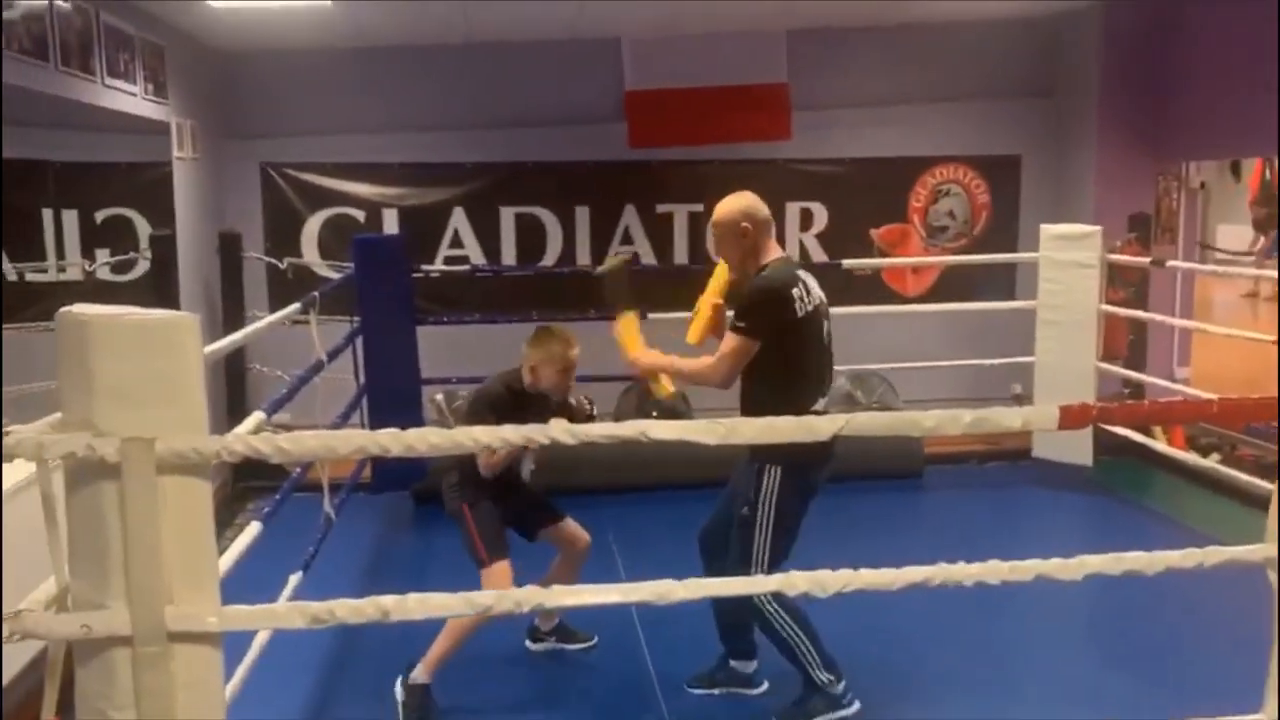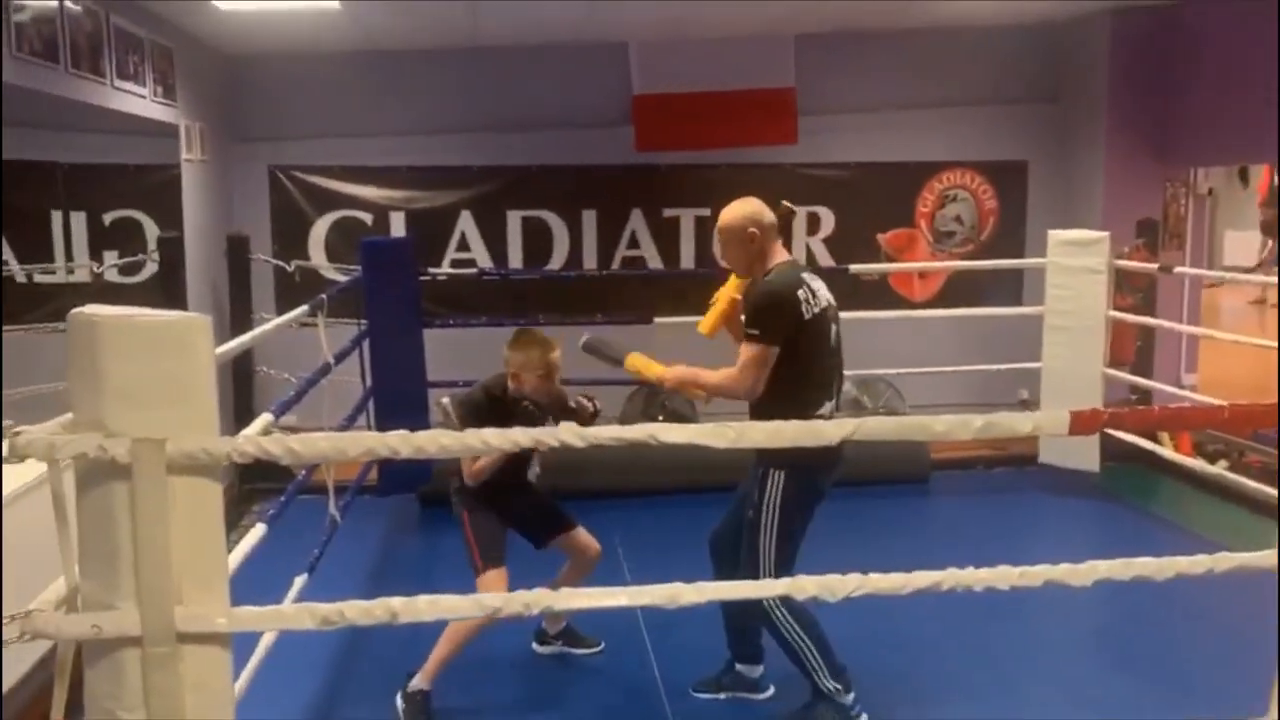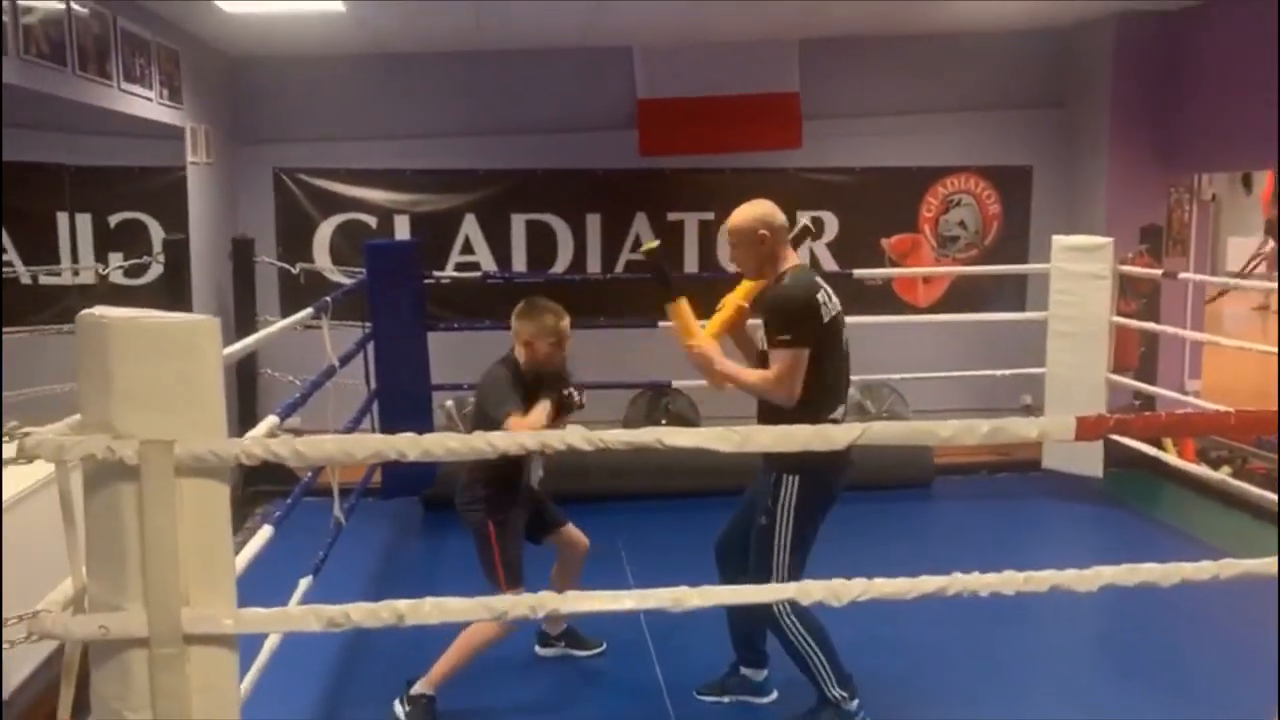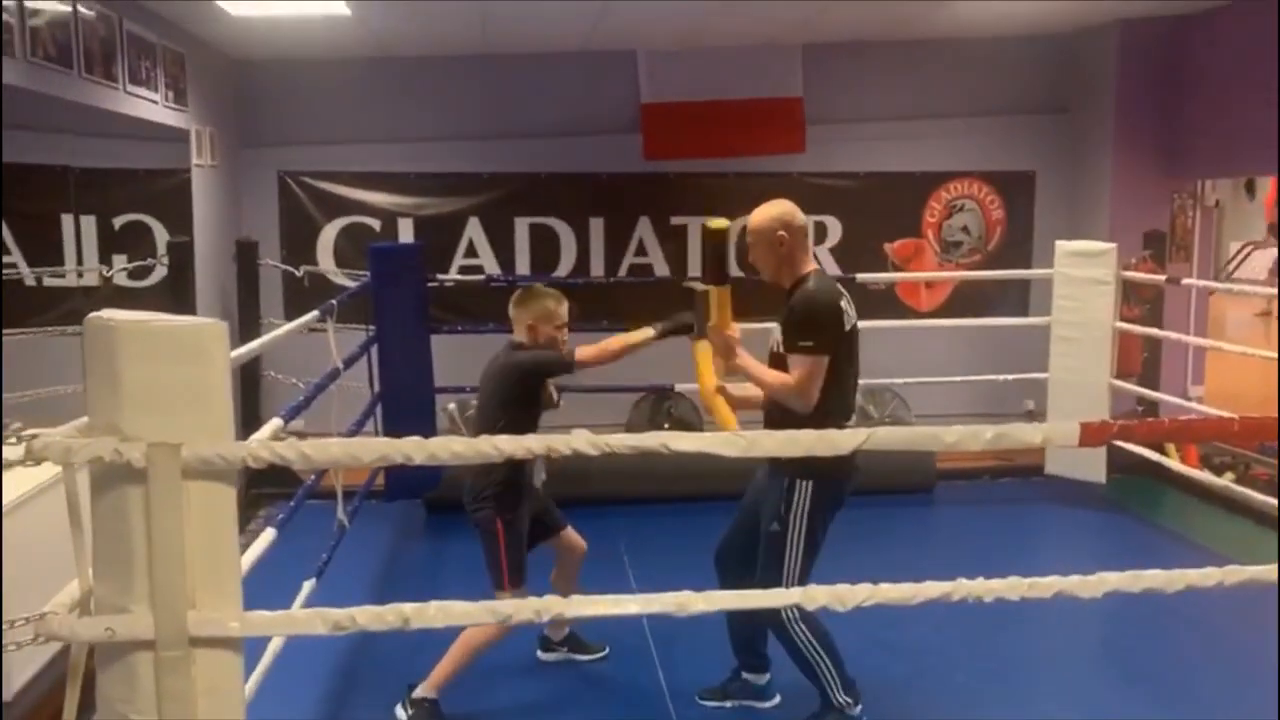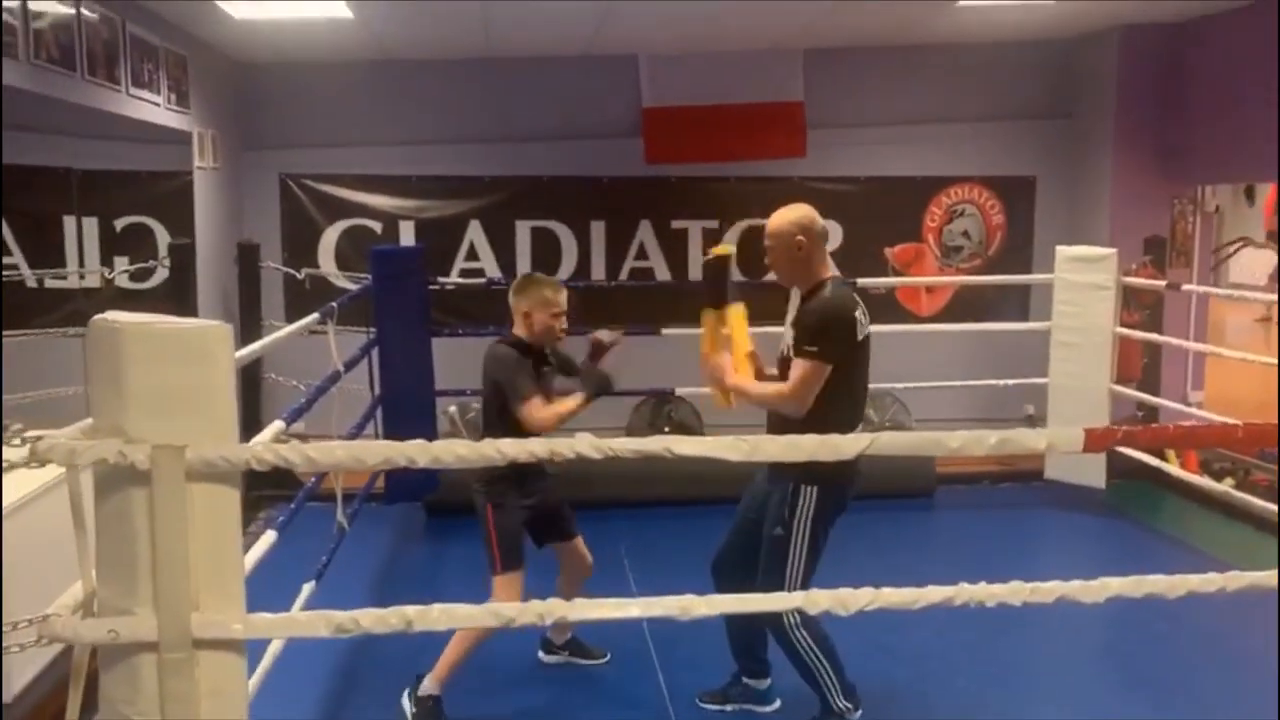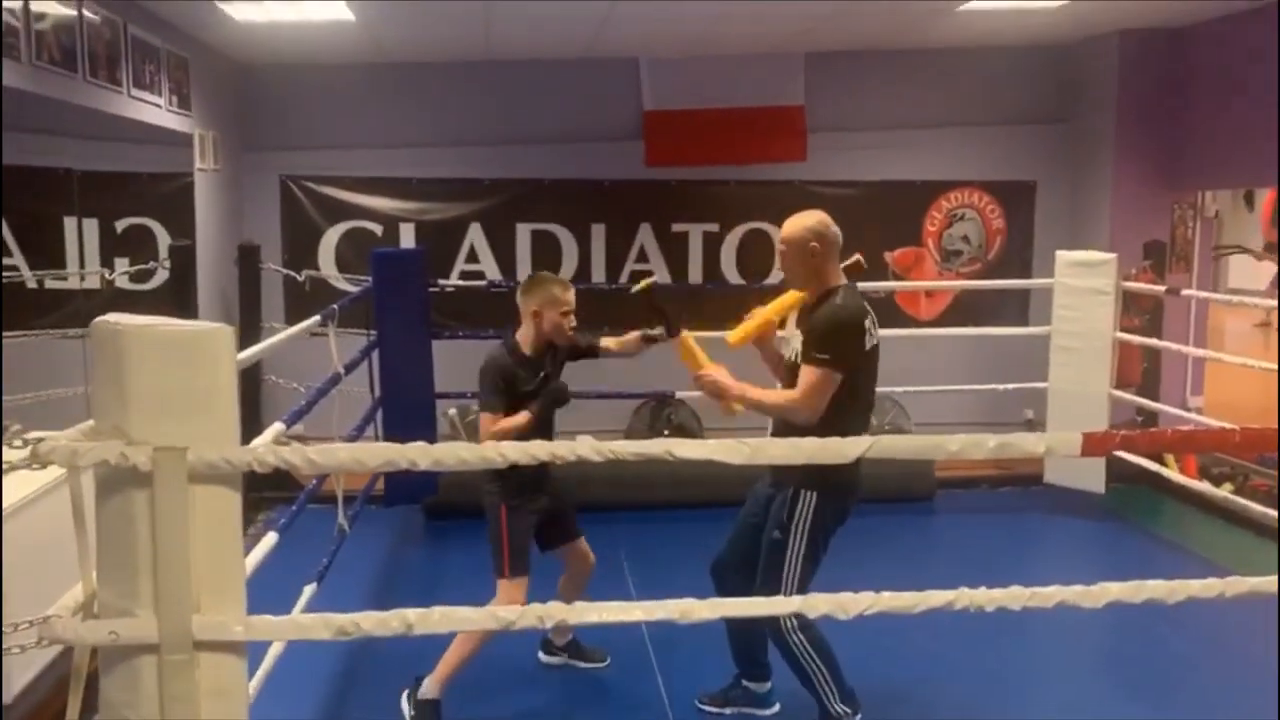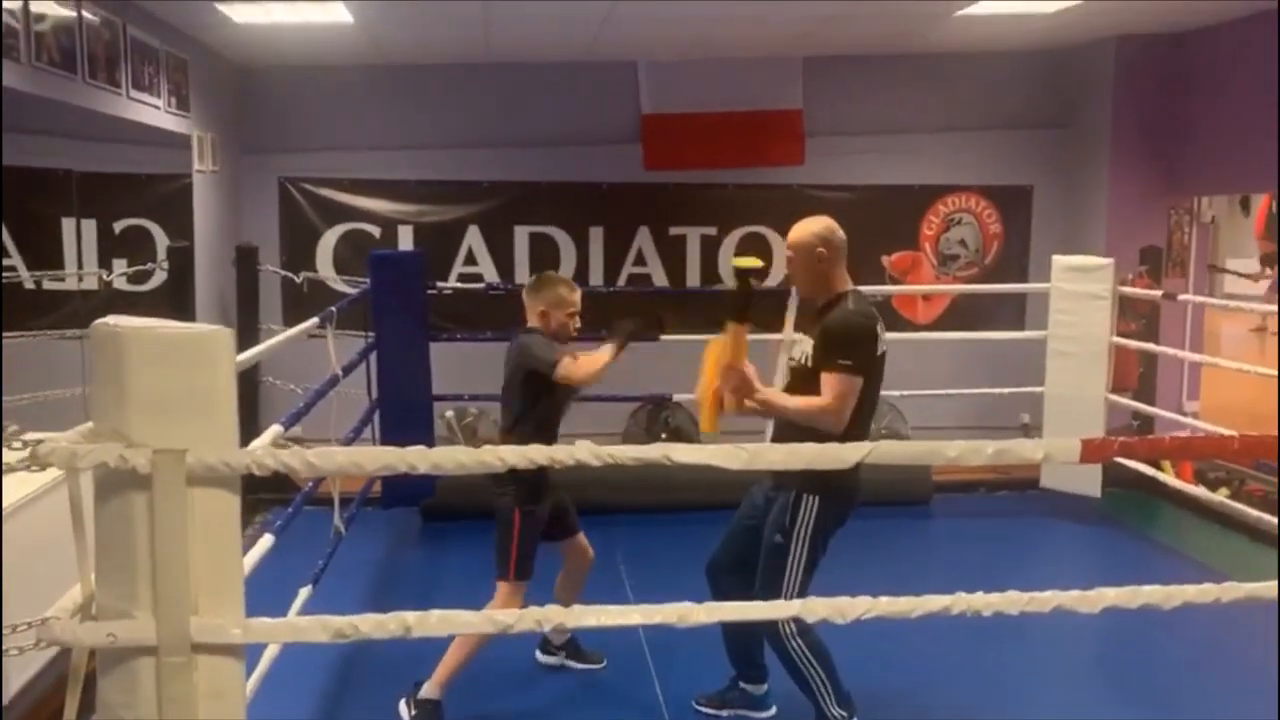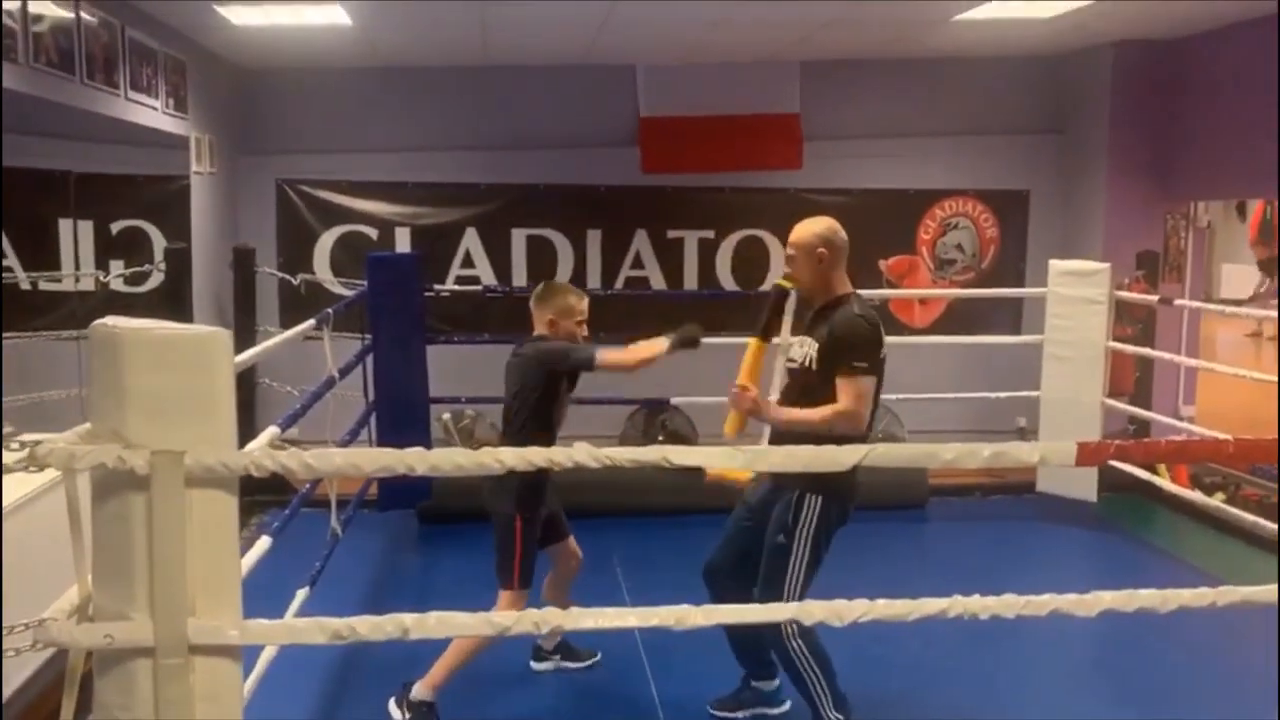
dt=0.1s
person 1, frame 1
left shoulder: (765, 288)
right shoulder: (797, 280)
left elbow: (720, 373)
left wrist: (659, 362)
right wrist: (729, 333)
left hip: (786, 453)
right hip: (786, 443)
left knee: (755, 578)
right knee: (717, 546)
right ankle: (740, 665)
person 1, frame 2
left shoulder: (772, 292)
right shoulder: (804, 282)
left elbow: (745, 383)
left wrist: (685, 377)
right wrist: (741, 332)
left hip: (794, 456)
right hip: (796, 448)
left knee: (765, 584)
right knee: (728, 548)
right ankle: (747, 668)
person 1, frame 3
left shoulder: (790, 297)
right shoulder: (804, 289)
left elbow: (785, 390)
left wrist: (719, 365)
right wrist: (741, 343)
left hip: (805, 463)
right hip: (788, 458)
left knee: (773, 591)
right knee: (733, 555)
right ankle: (751, 673)
person 1, frame 4
left shoulder: (812, 302)
right shoulder: (813, 294)
left elbow: (802, 396)
left wrist: (741, 361)
right wrist: (739, 396)
left hip: (811, 471)
right hip: (790, 464)
right knee: (734, 560)
right ankle: (754, 677)
person 1, frame 5
left shoulder: (829, 309)
right shoulder: (814, 302)
left elbow: (794, 400)
left wrist: (731, 380)
right wrist: (748, 374)
left hip: (814, 477)
right hip: (786, 470)
left knee: (782, 603)
right knee: (730, 567)
person 1, frame 6
left shoulder: (840, 316)
right shoulder: (823, 309)
left elbow: (805, 407)
left wrist: (733, 388)
right wrist: (766, 351)
left hip: (817, 483)
right hip: (789, 475)
left knee: (780, 607)
right knee: (731, 571)
person 1, frame 7
left shoulder: (852, 321)
right shoulder: (823, 315)
left elbow: (833, 414)
left wrist: (756, 394)
right wrist: (756, 388)
left hip: (817, 488)
right hip: (783, 477)
left knee: (776, 608)
right knee: (725, 571)
person 1, frame 8
left shoulder: (855, 325)
right shoulder: (819, 316)
left elbow: (851, 417)
left wrist: (768, 413)
right wrist: (765, 407)
left hip: (815, 489)
right hip: (779, 478)
left knee: (778, 611)
right knee: (723, 573)
person 2, frame 1
left shoulder: (547, 392)
right shoulder: (488, 396)
right elbow: (487, 467)
left wrist: (568, 416)
right wrist: (525, 431)
left hip: (512, 483)
right hip: (473, 491)
left knee: (578, 544)
right knee: (498, 590)
left ankle: (544, 626)
right ankle: (417, 679)
person 2, frame 2
left shoulder: (546, 396)
right shoulder: (475, 402)
right elbow: (473, 476)
left wrist: (583, 415)
left hip: (518, 487)
right hip: (478, 499)
left knee: (588, 552)
right knee: (494, 599)
left ankle: (551, 630)
right ankle: (417, 687)
person 2, frame 3
left shoulder: (536, 375)
right shoulder: (500, 380)
left elbow: (547, 425)
right elbow: (520, 435)
left wrist: (565, 404)
right wrist: (548, 396)
left hip: (513, 485)
right hip: (488, 499)
left knee: (576, 548)
right knee: (507, 615)
left ankle: (553, 630)
person 2, frame 4
left shoulder: (521, 361)
right shoulder: (516, 366)
right elbow: (595, 354)
left wrist: (542, 395)
right wrist: (661, 329)
left hip: (516, 484)
right hip: (495, 497)
left knee: (575, 551)
left ankle: (555, 637)
person 2, frame 5
left shoulder: (542, 349)
right shoulder: (503, 359)
left elbow: (573, 380)
right elbow: (543, 422)
left wrist: (596, 354)
right wrist: (588, 390)
left hip: (534, 480)
right hip: (500, 489)
left knee: (579, 563)
right knee: (506, 603)
left ankle: (558, 639)
person 2, frame 6
left shoulder: (556, 348)
right shoulder: (499, 364)
left elbow: (615, 347)
right elbow: (489, 438)
left wrist: (652, 335)
right wrist: (537, 408)
left hip: (540, 480)
right hip: (510, 491)
left knee: (582, 562)
right knee: (510, 604)
left ankle: (557, 642)
person 2, frame 7
left shoulder: (540, 346)
right shoulder: (529, 348)
right elbow: (579, 373)
left wrist: (609, 343)
right wrist: (613, 343)
left hip: (537, 480)
right hip: (517, 488)
left knee: (581, 557)
right knee: (509, 605)
left ankle: (557, 642)
person 2, frame 8
left shoulder: (531, 355)
right shoulder: (548, 355)
right elbow: (623, 361)
right wrist: (674, 340)
left hip: (530, 483)
right hip: (516, 491)
left knee: (570, 560)
right knee: (511, 611)
left ankle: (548, 646)
